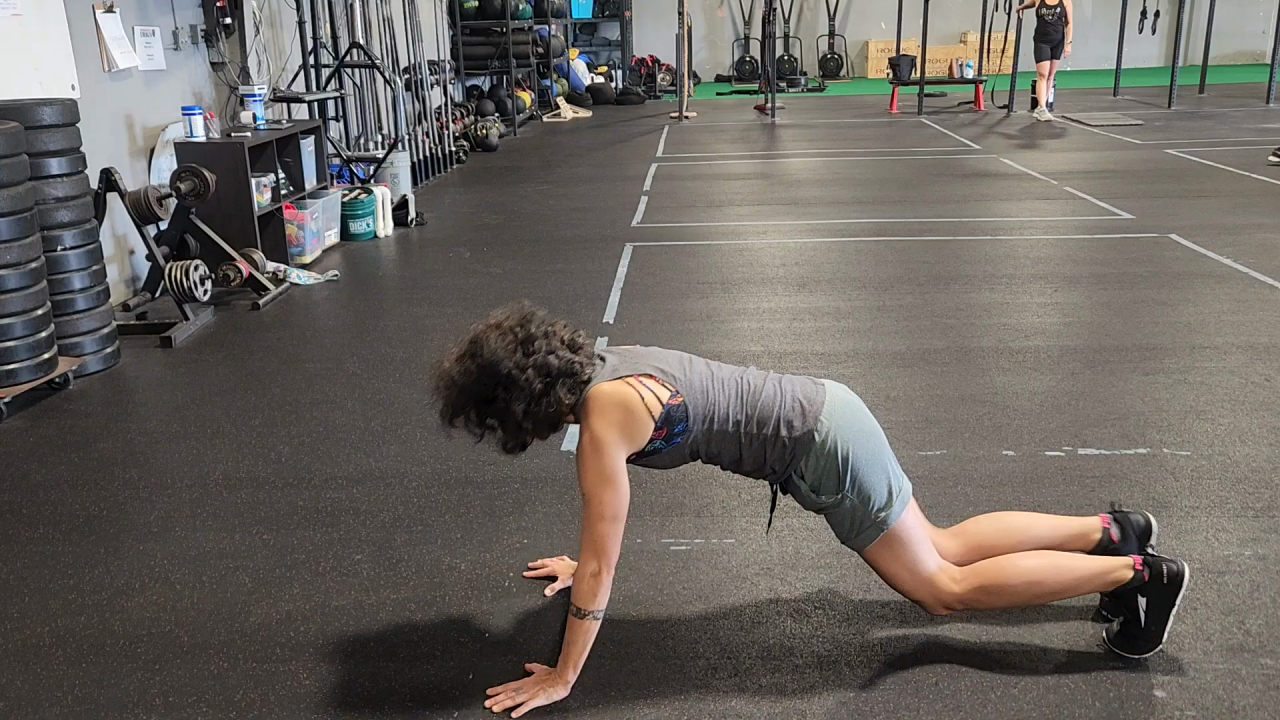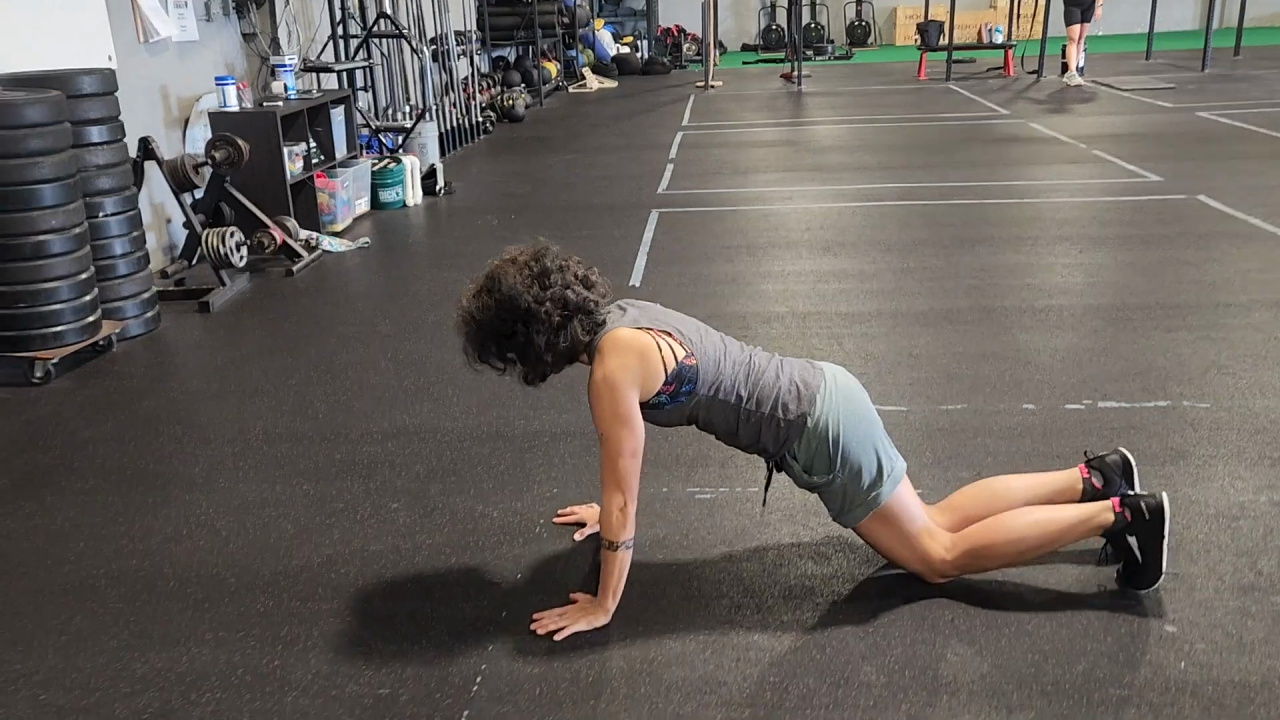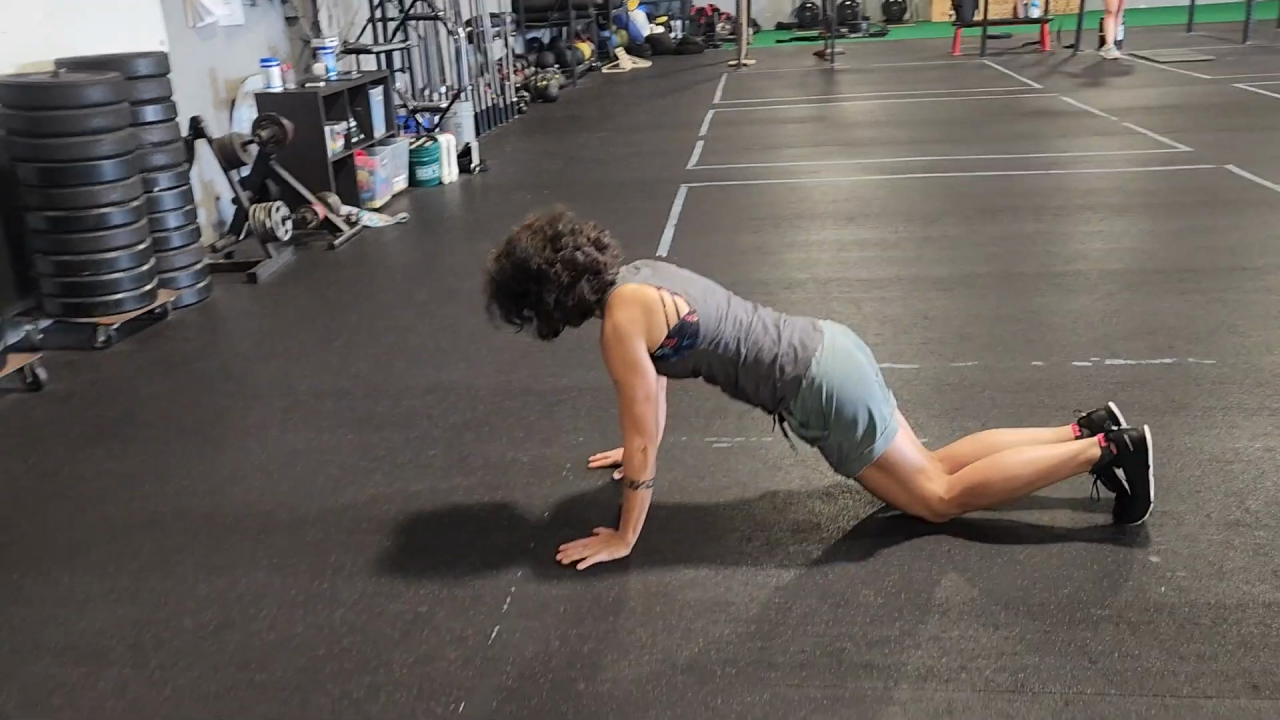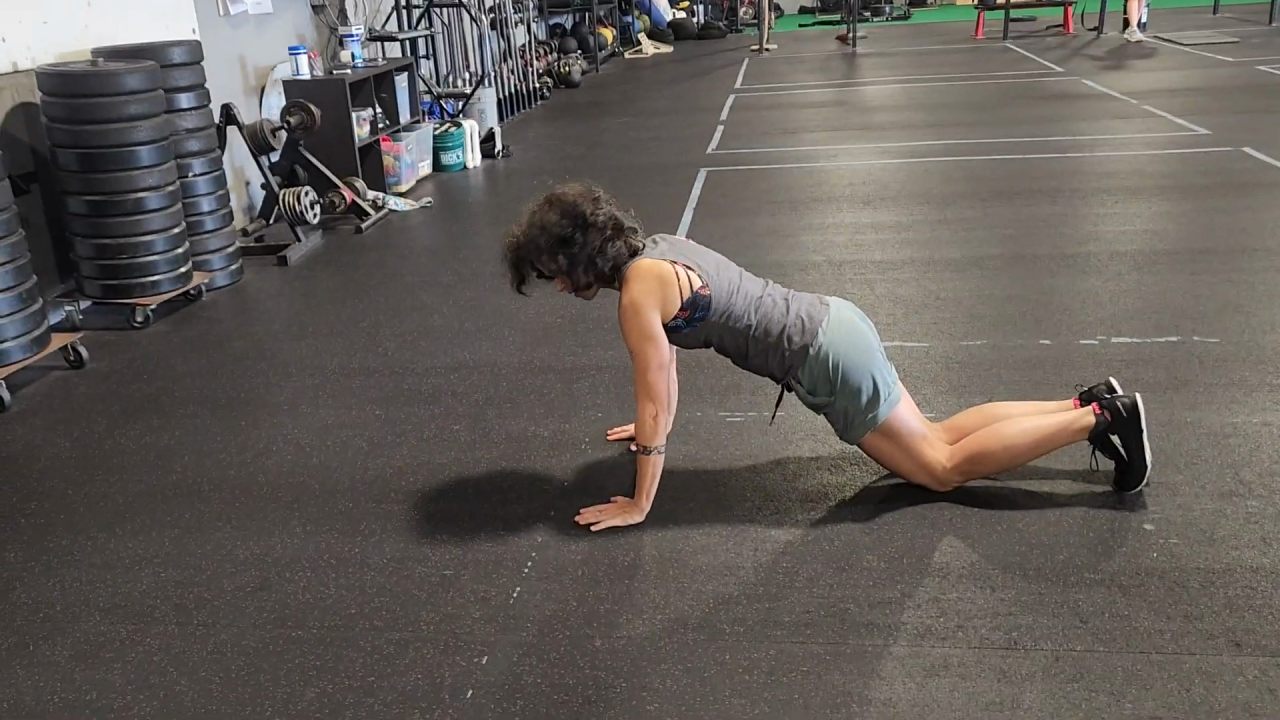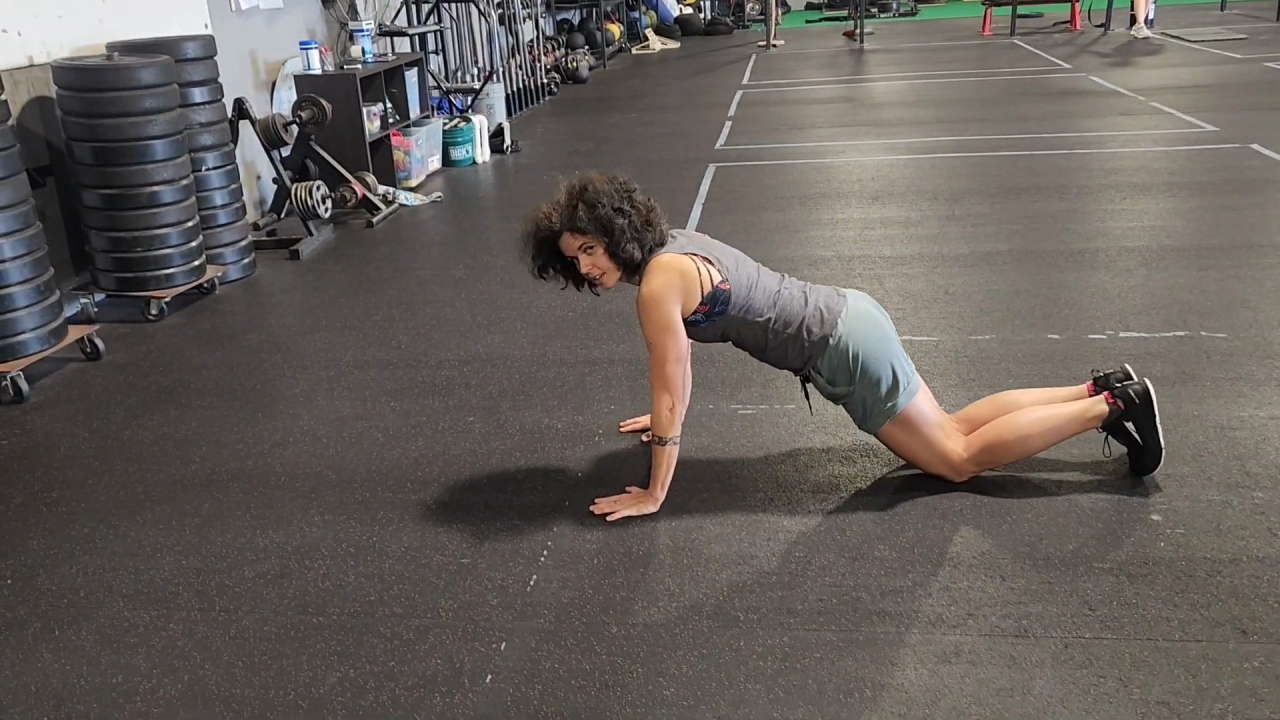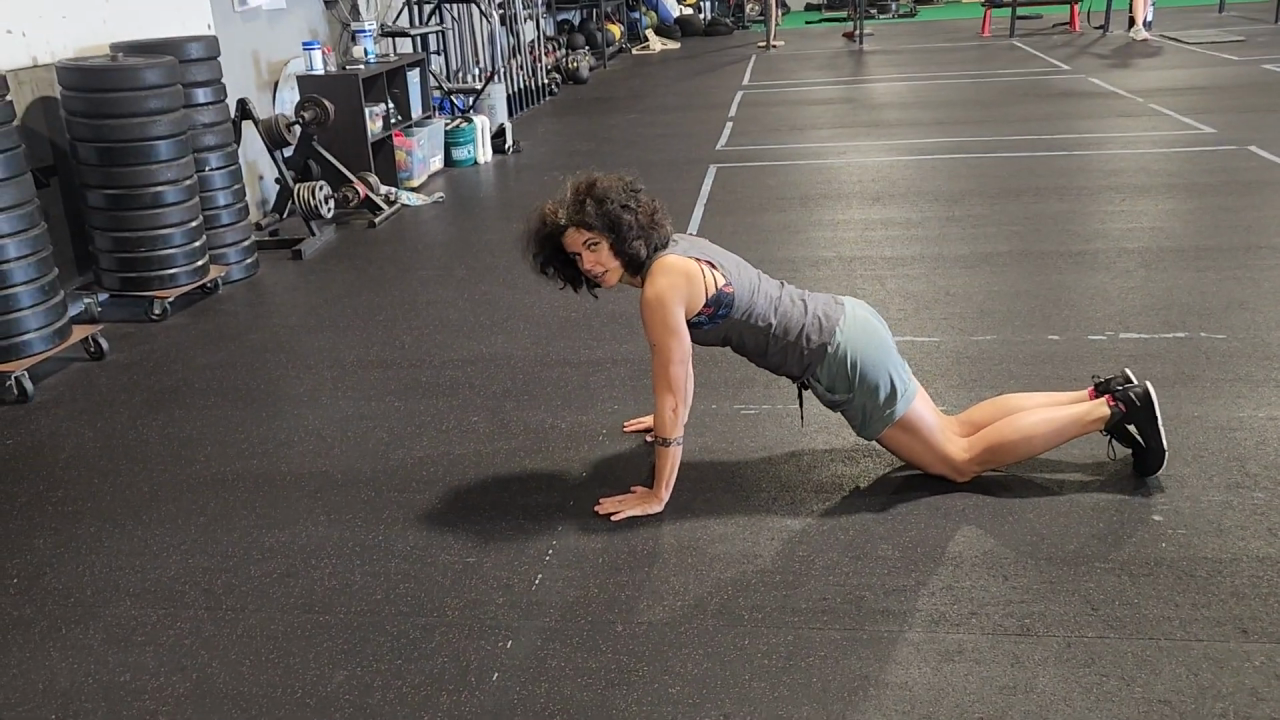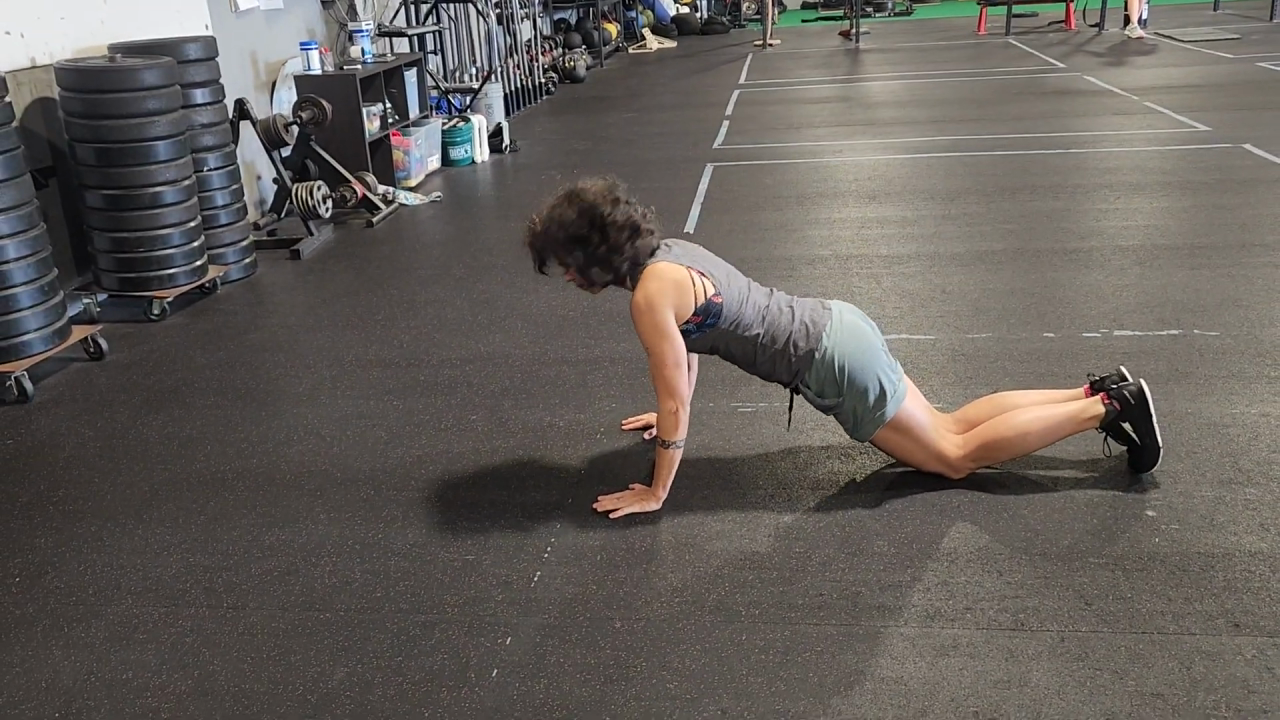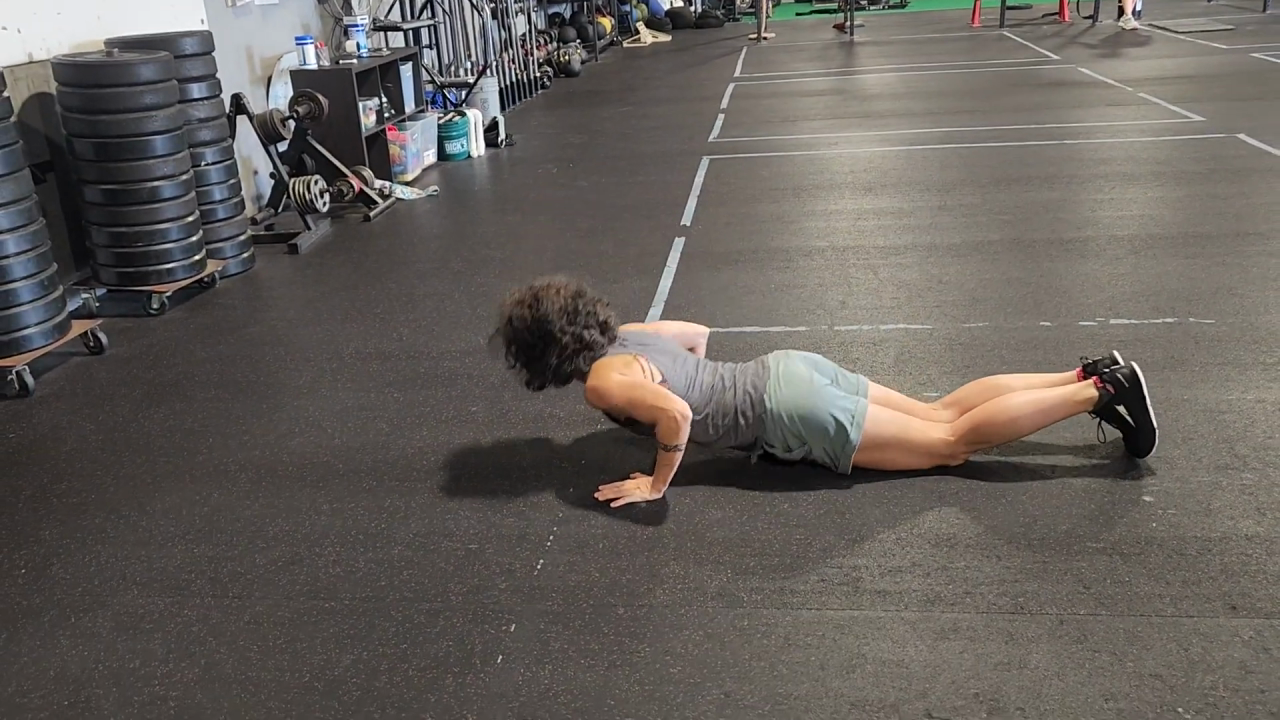
dt=0.4s
person 1, frame 1
left shoulder: (603, 418)
right shoulder: (595, 368)
left elbow: (600, 565)
right wrist: (585, 564)
left hip: (824, 444)
right hip: (820, 412)
left knee: (942, 584)
right knee: (938, 547)
left ankle: (1136, 573)
right ankle: (1106, 531)
person 1, frame 2
left shoulder: (612, 364)
right shoulder: (618, 317)
left elbow: (622, 497)
right elbow: (633, 454)
left wrist: (602, 607)
right wrist: (611, 512)
left hip: (820, 432)
right hip: (823, 392)
left knee: (941, 557)
right knee: (933, 523)
left ankle: (1119, 515)
right ankle: (1093, 477)
person 1, frame 3
left shoulder: (620, 316)
right shoulder: (634, 276)
left elbow: (643, 437)
right elbow: (660, 373)
left wrist: (624, 538)
right wrist: (639, 455)
left hip: (822, 386)
right hip: (826, 348)
left knee: (940, 498)
right knee: (927, 466)
left ankle: (1107, 448)
right ankle: (1086, 430)
person 1, frame 4
left shoulder: (638, 288)
right shoulder: (653, 248)
left elbow: (652, 405)
right elbow: (668, 356)
left wrist: (638, 506)
right wrist: (656, 426)
left hip: (827, 358)
right hip: (830, 326)
left knee: (943, 468)
right knee: (933, 438)
left ankle: (1101, 420)
right ankle: (1086, 404)
person 1, frame 5
left shoulder: (657, 282)
right shoulder: (670, 245)
left elbow: (668, 397)
right elbow: (681, 358)
left wrist: (653, 495)
right wrist: (667, 418)
left hip: (845, 347)
right hip: (846, 319)
left knee: (958, 458)
right knee: (949, 428)
left ankle: (1112, 407)
right ankle: (1100, 389)
person 1, frame 6
left shoulder: (661, 285)
right shoulder: (672, 247)
left elbow: (673, 400)
right elbow: (684, 359)
left wrist: (657, 496)
right wrist: (668, 417)
left hip: (842, 355)
right hip: (844, 325)
left knee: (961, 460)
right knee: (951, 431)
left ankle: (1113, 410)
right ankle: (1103, 394)
person 1, frame 7
left shoulder: (649, 292)
right shoulder: (664, 251)
left elbow: (678, 408)
left wrist: (656, 492)
right wrist: (672, 413)
left hip: (832, 358)
right hip: (832, 324)
left knee: (957, 457)
right knee: (949, 428)
left ankle: (1106, 407)
right ankle: (1100, 391)
person 1, frame 8
left shoulder: (601, 383)
right shoulder: (622, 335)
left elbow: (675, 414)
left wrist: (659, 482)
left hip: (790, 412)
right hip: (791, 371)
left knee: (953, 441)
right knee: (943, 415)
left ankle: (1097, 391)
right ankle: (1092, 372)
